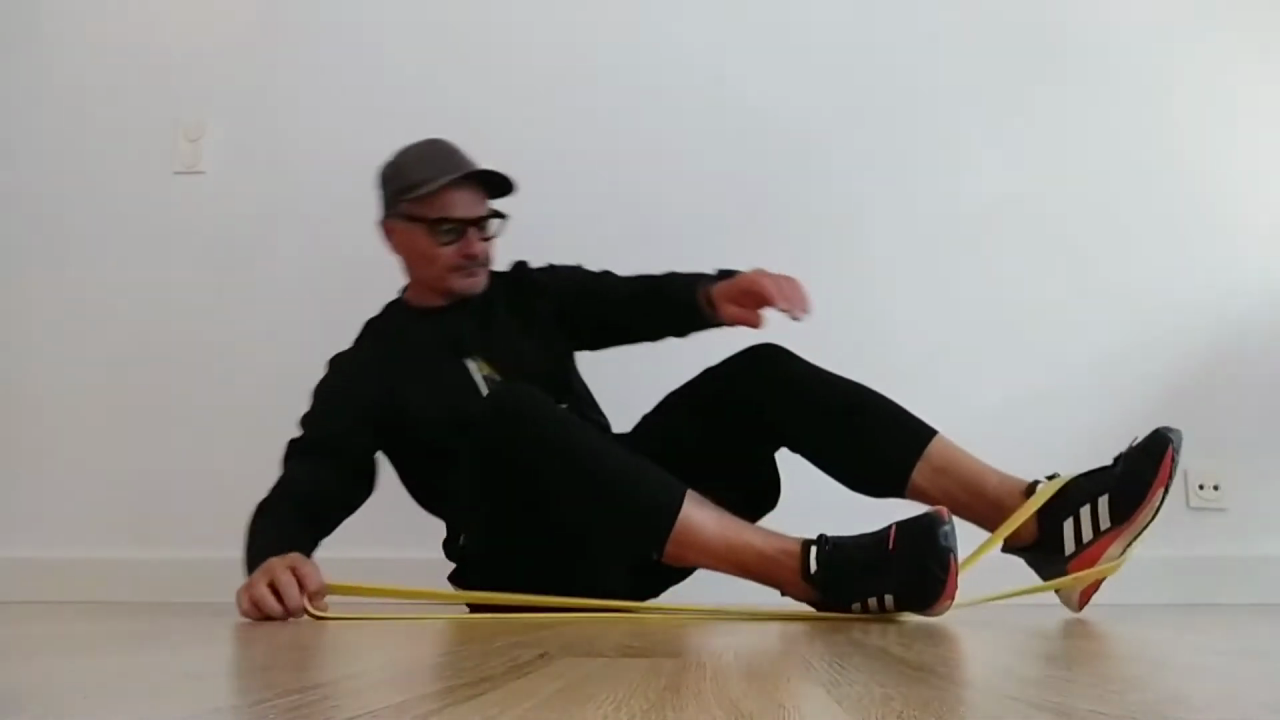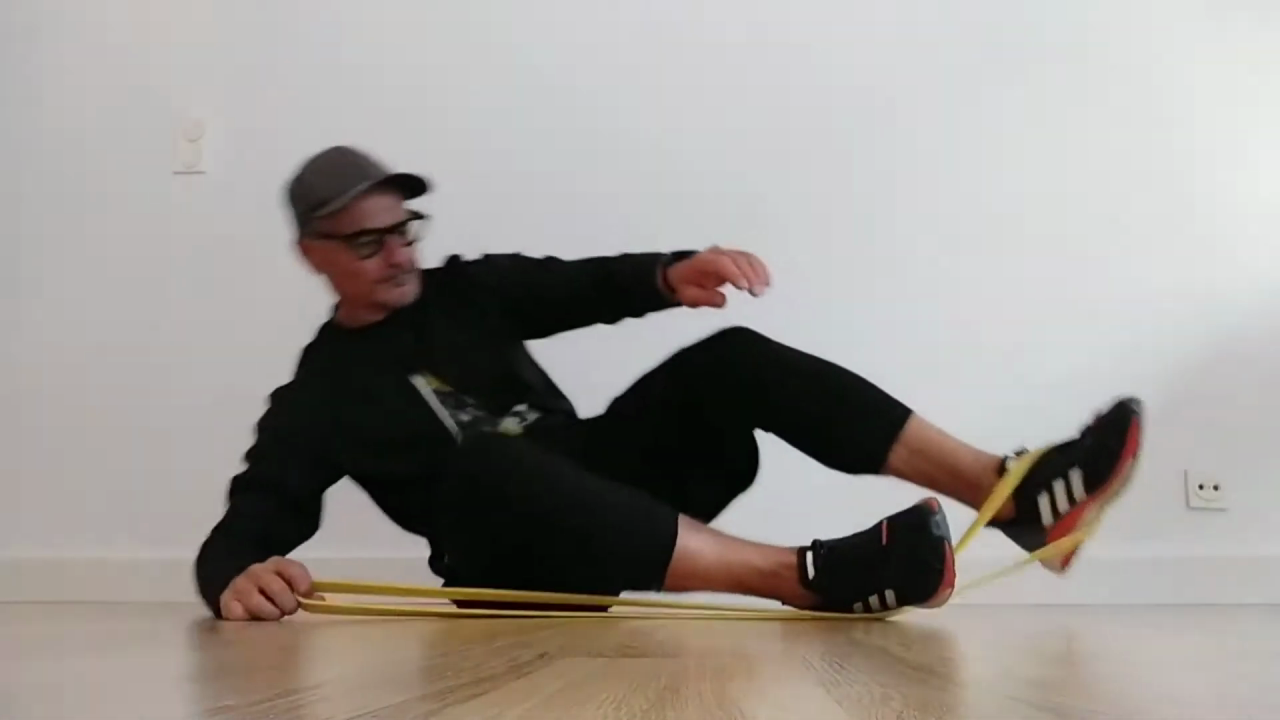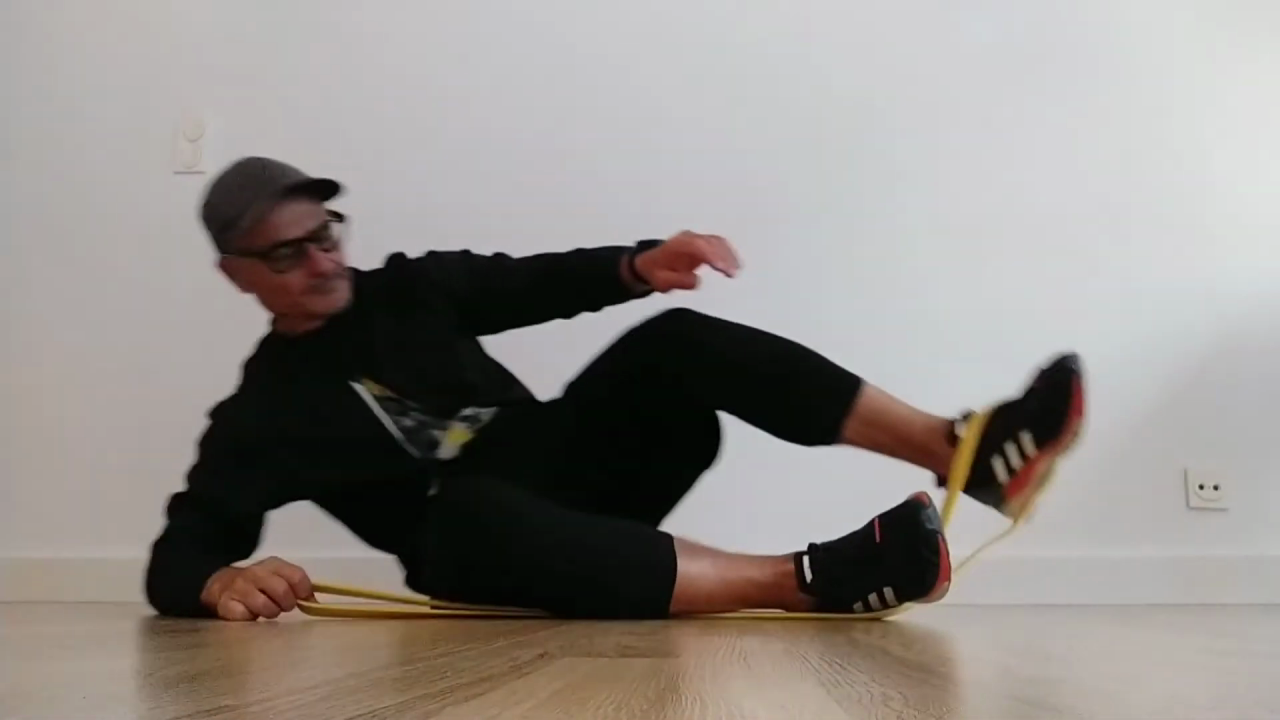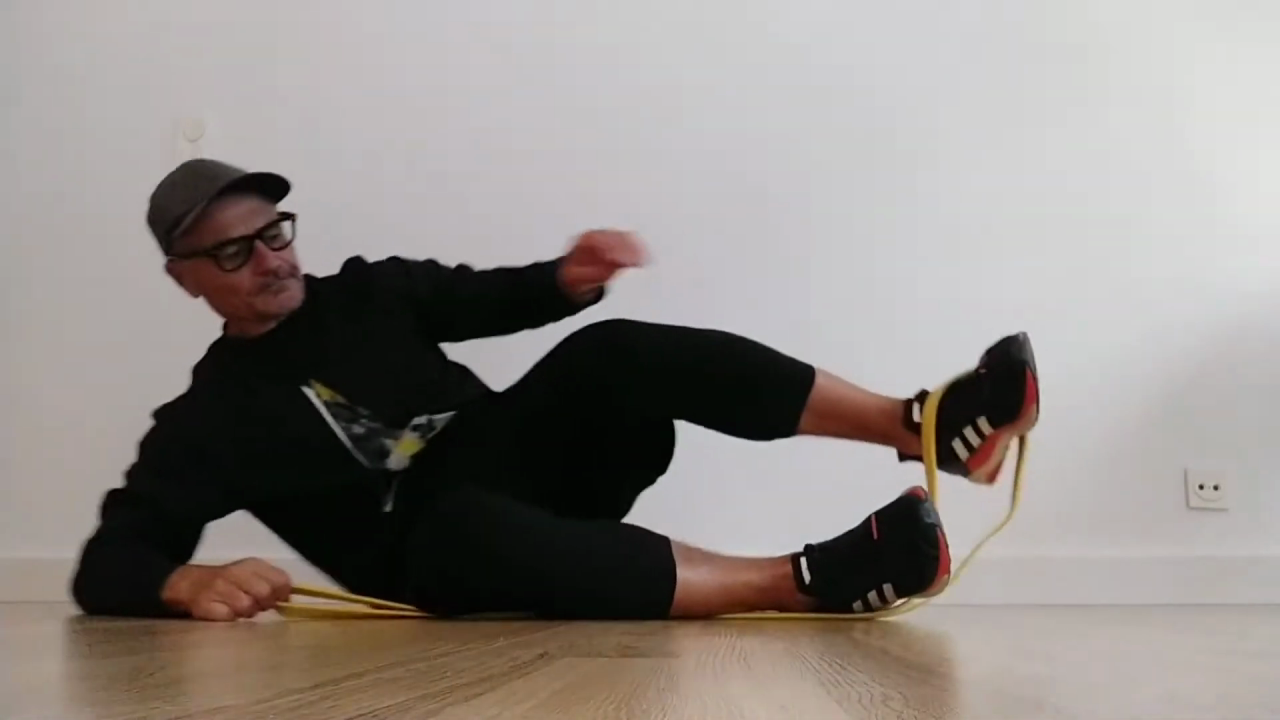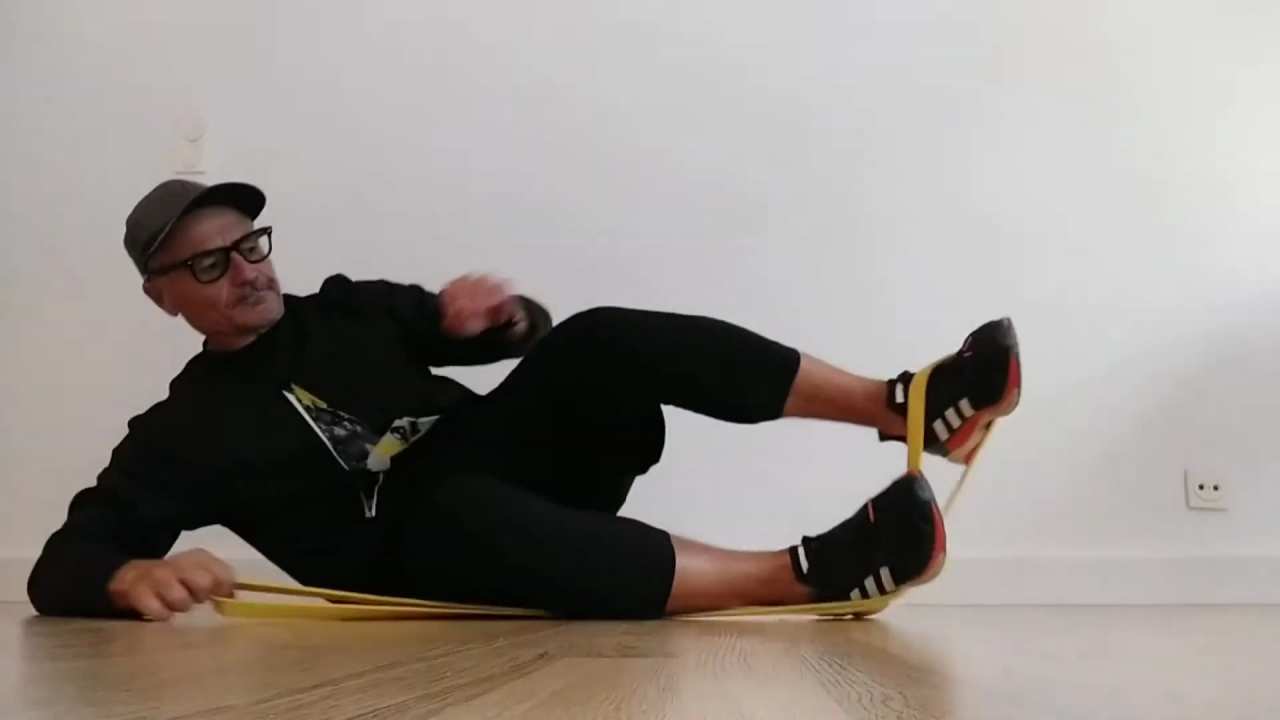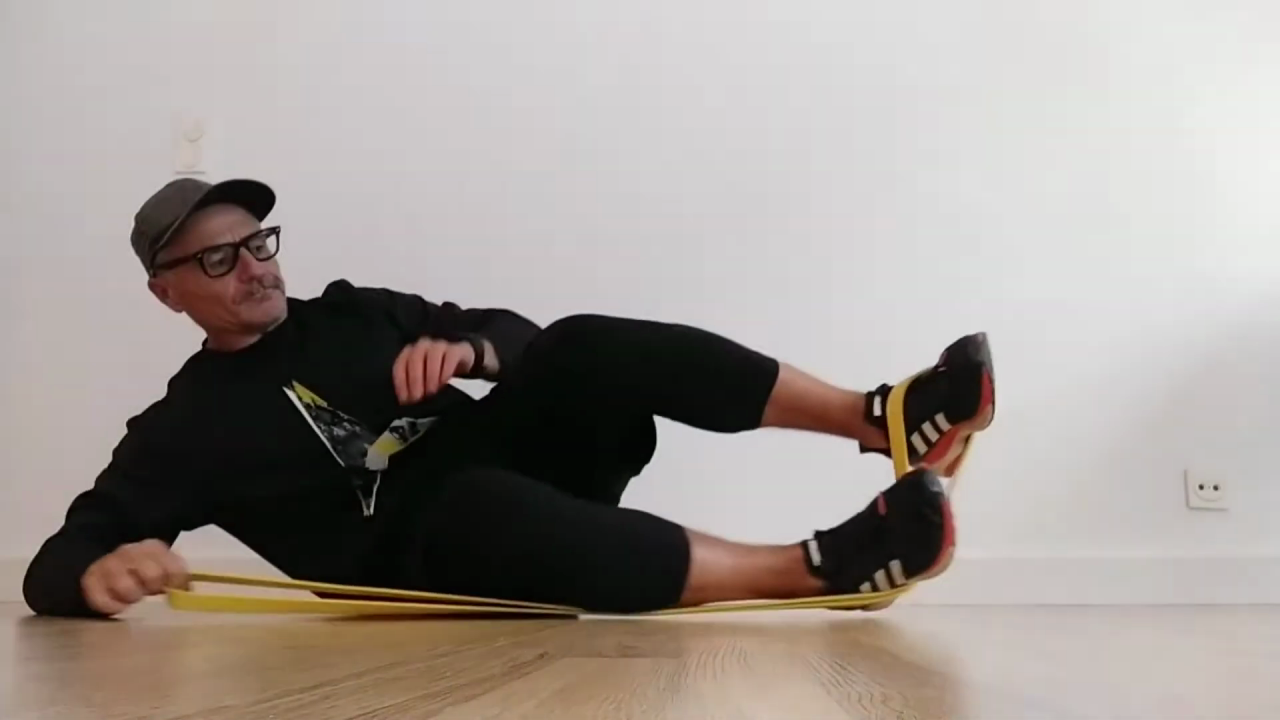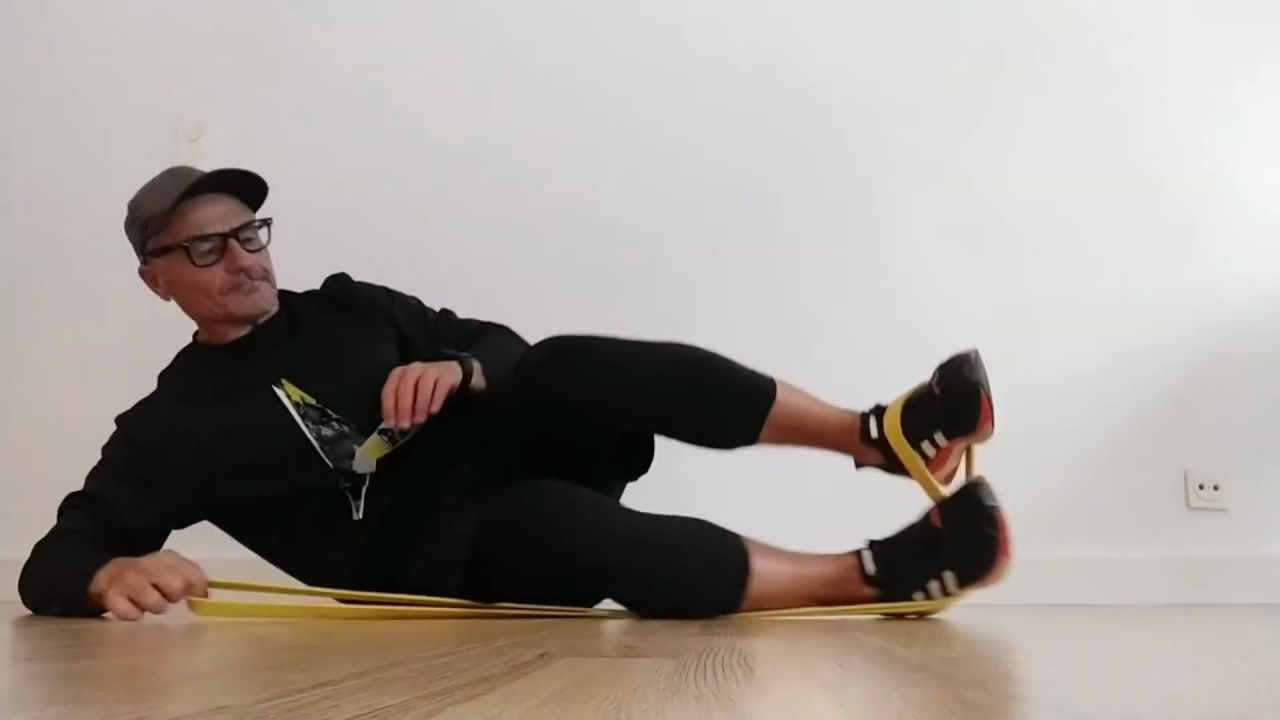
dt=0.2s
person 1, frame 1
left shoulder: (531, 294)
right shoulder: (371, 367)
left elbow: (640, 303)
right elbow: (307, 492)
left wrist: (715, 295)
right wrist: (276, 558)
left hip: (616, 541)
right hip: (529, 568)
left knee: (760, 376)
right knee: (511, 416)
left ankle: (1041, 525)
right ankle: (817, 571)
person 1, frame 2
left shoulder: (470, 289)
right shoulder: (317, 398)
left elbow: (588, 285)
right elbow: (243, 533)
left wrist: (672, 276)
right wrist: (240, 577)
left hip: (593, 493)
right hip: (517, 565)
left knee: (729, 359)
right knee: (485, 464)
left ankle: (1016, 495)
right ankle: (813, 576)
person 1, frame 3
left shoulder: (412, 288)
right shoulder: (258, 415)
left elbow: (542, 284)
right elbow: (177, 557)
left wrist: (640, 267)
right wrist: (221, 583)
left hip: (558, 472)
right hip: (481, 547)
left knee: (676, 343)
right knee: (471, 515)
left ankle: (967, 450)
right ankle: (811, 580)
person 1, frame 4
left shoulder: (368, 292)
right shoulder: (204, 420)
left elbow: (499, 299)
right elbow: (104, 567)
left wrist: (574, 279)
right wrist: (190, 586)
left hip: (522, 463)
right hip: (439, 548)
left knee: (611, 353)
right knee: (466, 534)
left ankle: (921, 427)
right ankle: (810, 580)
person 1, frame 5
left shoulder: (350, 310)
right shoulder: (180, 433)
left elbow: (523, 329)
right elbow: (60, 568)
left wrist: (501, 315)
right wrist: (138, 577)
left hip: (506, 459)
right hip: (423, 555)
left knee: (599, 341)
right knee: (465, 516)
left ankle: (905, 406)
right ankle: (808, 571)
person 1, frame 6
left shoulder: (351, 314)
right shoulder: (179, 430)
left elbow: (514, 337)
right elbow: (50, 569)
left wrist: (465, 349)
right wrist: (102, 570)
left hip: (506, 457)
right hip: (427, 563)
left knee: (584, 348)
right knee: (481, 504)
left ankle: (884, 417)
right ankle: (818, 566)
person 1, frame 7
left shoulder: (346, 307)
right shoulder: (169, 427)
left elbow: (506, 349)
right elbow: (50, 567)
left wrist: (453, 367)
right wrist: (112, 574)
left hip: (496, 456)
right hip: (427, 562)
left knee: (571, 368)
right knee: (546, 522)
left ankle: (876, 436)
right ankle: (877, 572)
